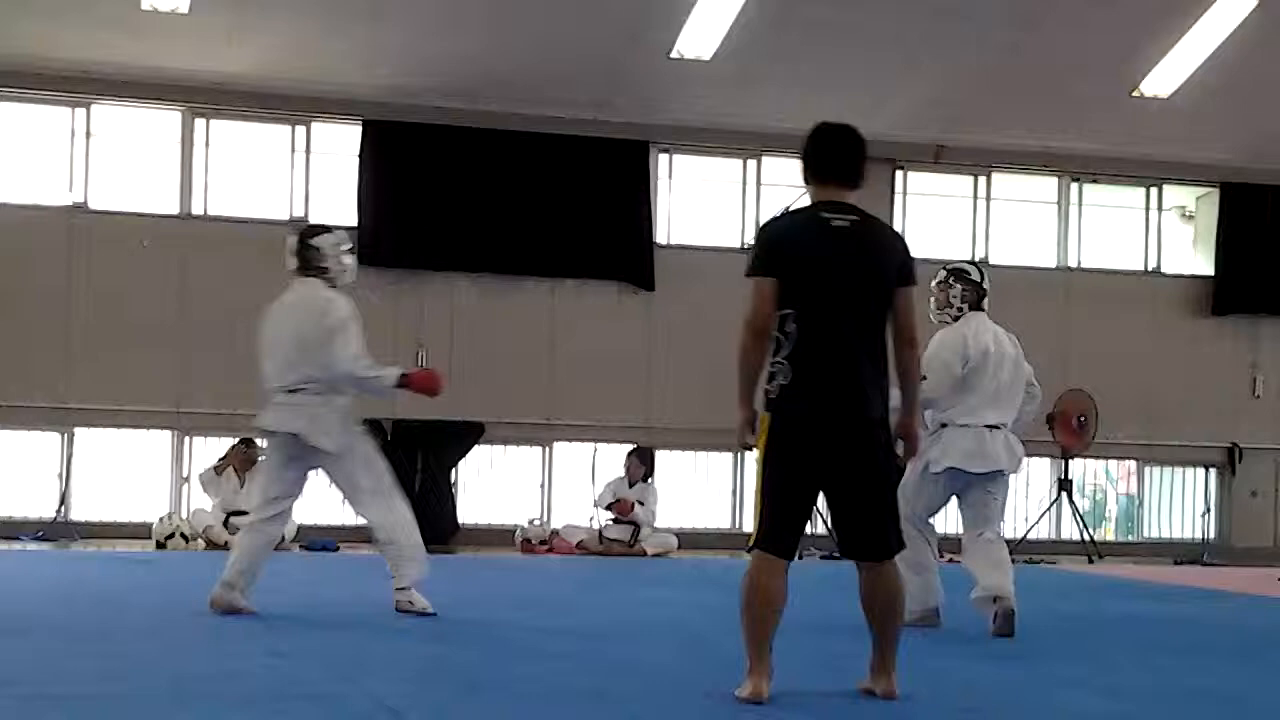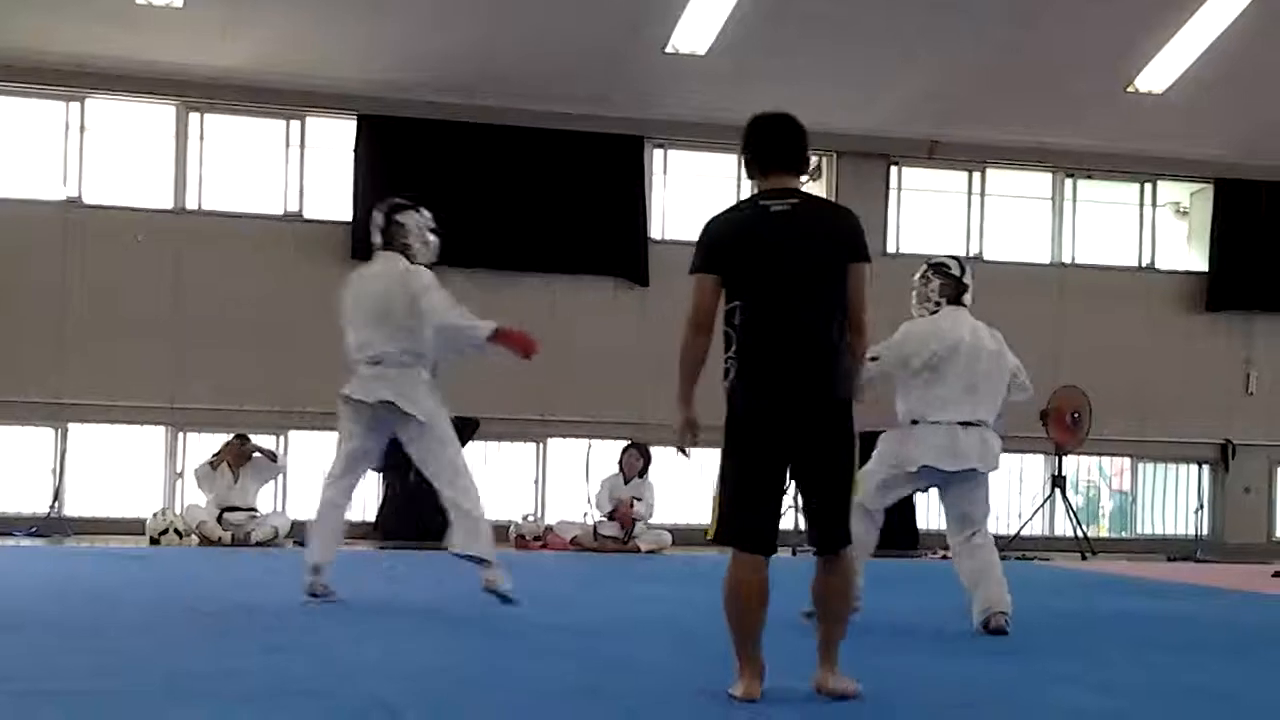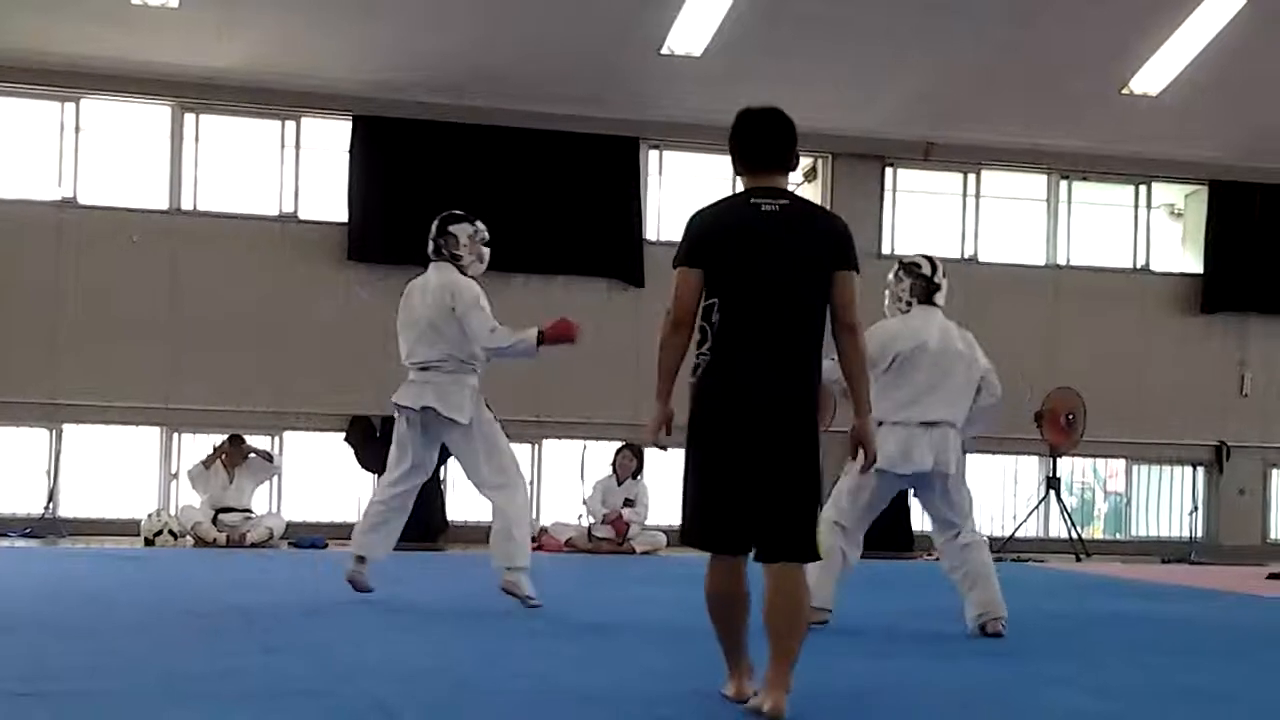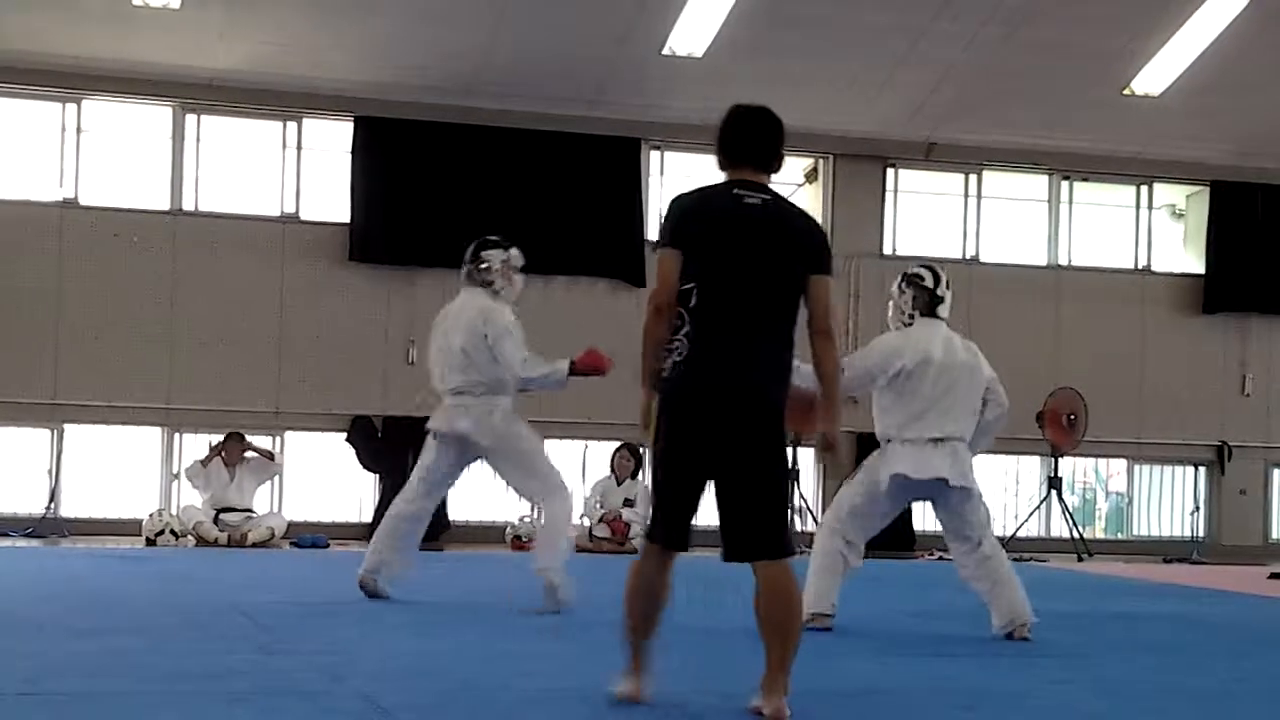
dt=0.3s
person 1, frame 1
left shoulder: (779, 234)
right shoulder: (889, 243)
left elbow: (756, 329)
right elbow: (906, 339)
left wrist: (746, 403)
right wrist: (910, 411)
left hip: (792, 413)
right hip: (864, 415)
left knee: (771, 550)
right knee: (876, 553)
left ankle: (757, 674)
right ankle: (884, 673)
person 1, frame 2
left shoulder: (723, 230)
right shoulder: (843, 224)
left elbow: (699, 326)
right elbow: (856, 323)
left wrist: (685, 402)
right wrist: (845, 391)
left hip: (753, 406)
right hip: (825, 405)
left knee: (748, 548)
right knee: (833, 547)
left ankle: (749, 674)
right ankle: (829, 666)
person 1, frame 3
left shoulder: (707, 225)
right shoulder: (828, 228)
left elbow: (679, 321)
right elbow: (847, 328)
left wrist: (662, 399)
right wrist: (861, 413)
left hip: (720, 406)
right hip: (793, 411)
left knee: (725, 551)
right knee: (787, 556)
person 1, frame 4
left shoulder: (689, 210)
right shoulder: (806, 229)
left elbow: (662, 306)
right elbow: (822, 329)
left wrist: (650, 386)
right wrist: (829, 414)
left hip: (690, 396)
right hip: (763, 406)
left knee: (660, 542)
right knee: (771, 554)
person 2, frame 1
left shoulder: (276, 310)
right shoulder: (335, 305)
left elbow: (279, 368)
right elbow: (350, 367)
right wrist: (406, 380)
left hip: (285, 419)
right hip: (329, 419)
left knee: (267, 509)
right knee: (384, 502)
left ankle: (229, 589)
right ankle: (404, 590)
person 2, frame 2
left shoulder: (355, 282)
right shoulder: (415, 277)
right elbow: (446, 319)
right wrist: (500, 334)
left hip: (364, 390)
right hip: (409, 389)
left knee: (342, 477)
right knee: (453, 478)
left ankle: (317, 569)
right ankle: (485, 564)
person 2, frame 3
left shoulder: (413, 290)
right shoulder: (463, 288)
right elbow: (492, 340)
right wrist: (545, 335)
left hip: (416, 394)
right hip: (456, 396)
left knee: (398, 482)
right knee: (505, 482)
left ankle: (361, 561)
right ankle: (513, 571)
person 2, frame 4
left shoulder: (447, 315)
right shoulder: (495, 314)
right elbow: (522, 370)
right wrist: (575, 367)
left hip: (452, 417)
right hip: (491, 418)
left knee: (417, 498)
right knee: (553, 494)
left ankle: (372, 572)
right ankle: (551, 577)
person 3, frame 1
left shoulder: (954, 337)
right shoulder: (1009, 342)
left elbow: (928, 392)
right elbow: (1031, 396)
left hip: (952, 445)
right hip: (996, 448)
left knee: (909, 519)
right knee: (984, 532)
left ankle: (923, 605)
right ankle: (999, 596)
person 3, frame 2
left shoulder: (925, 330)
right shoulder: (992, 338)
left elbow: (872, 366)
right elbow: (1020, 387)
left hip: (924, 441)
right hip: (972, 445)
left knee: (860, 503)
right knee: (971, 531)
right ankle: (995, 609)
person 3, frame 3
left shoulder: (894, 331)
right shoulder: (964, 340)
right elbow: (989, 391)
left hip: (894, 444)
right hip: (941, 447)
left knee: (840, 520)
right knee: (959, 531)
left ankle: (816, 603)
right ankle: (990, 614)
person 3, frame 4
left shoulder: (897, 345)
right shoulder: (969, 352)
left elbow: (840, 379)
right elbow: (997, 406)
left hip: (901, 459)
right hip: (953, 462)
left knee: (841, 528)
right knee: (976, 543)
left ankle: (817, 610)
right ankle: (1016, 620)
